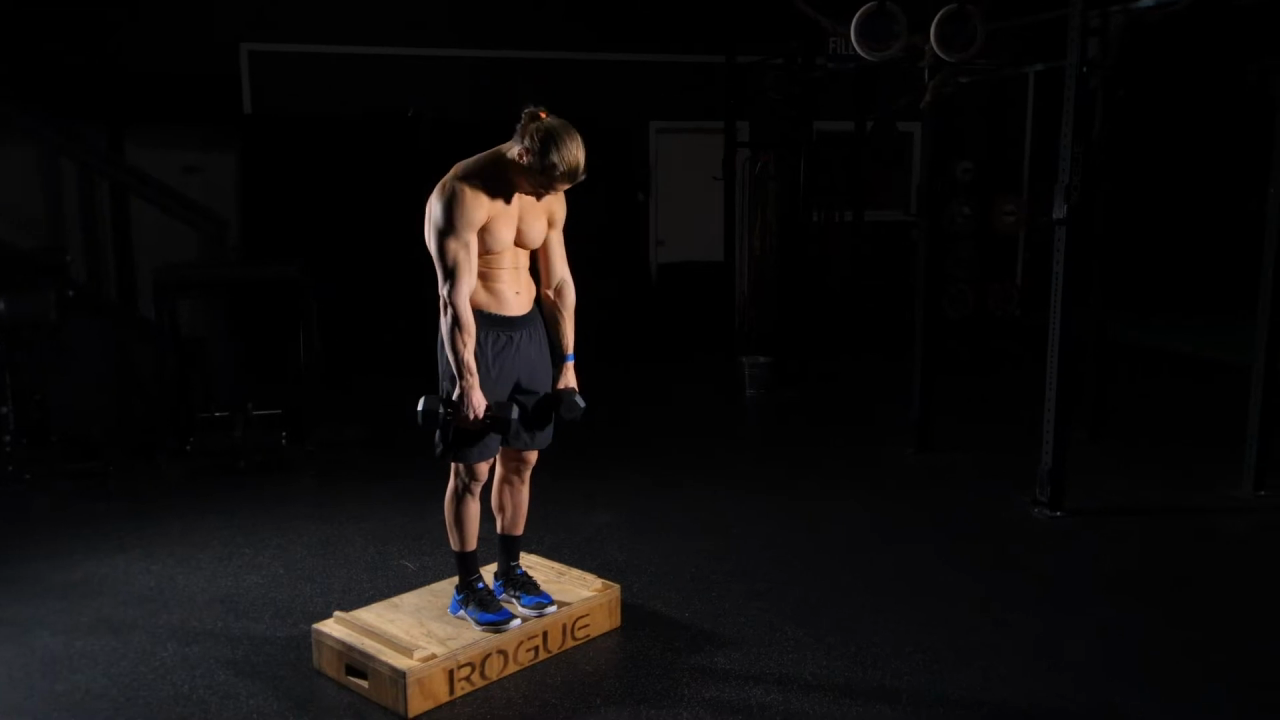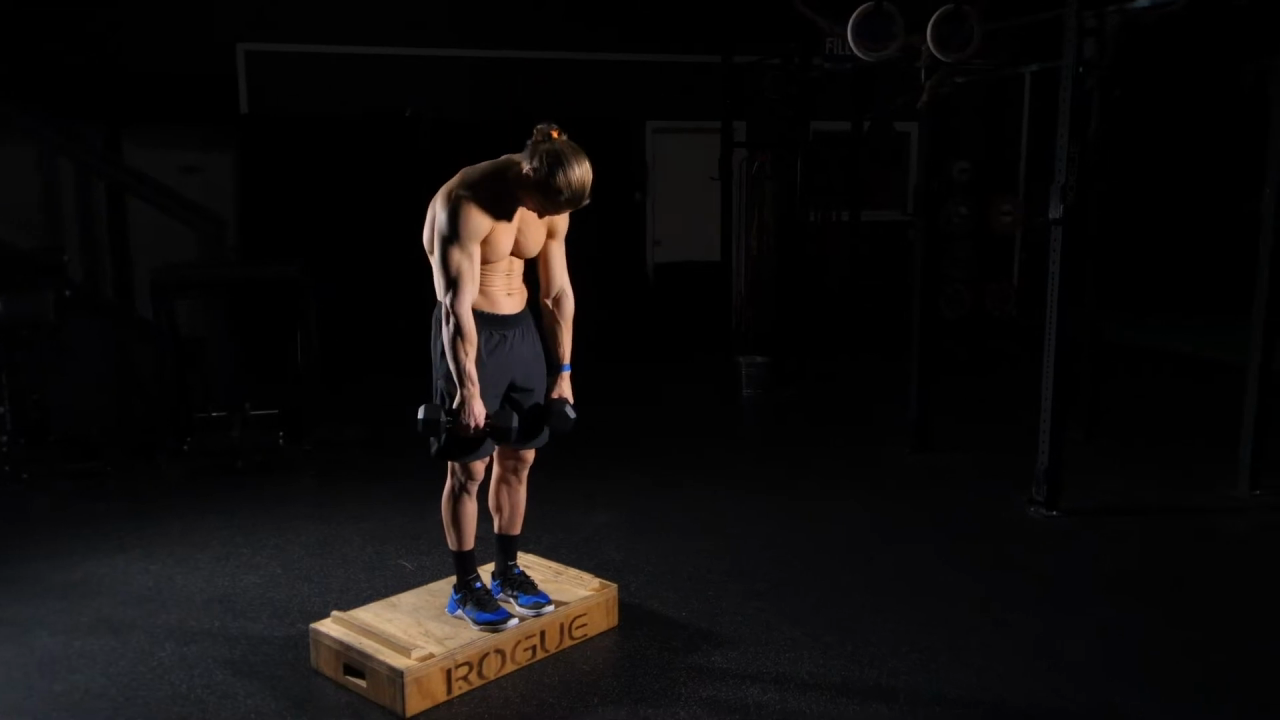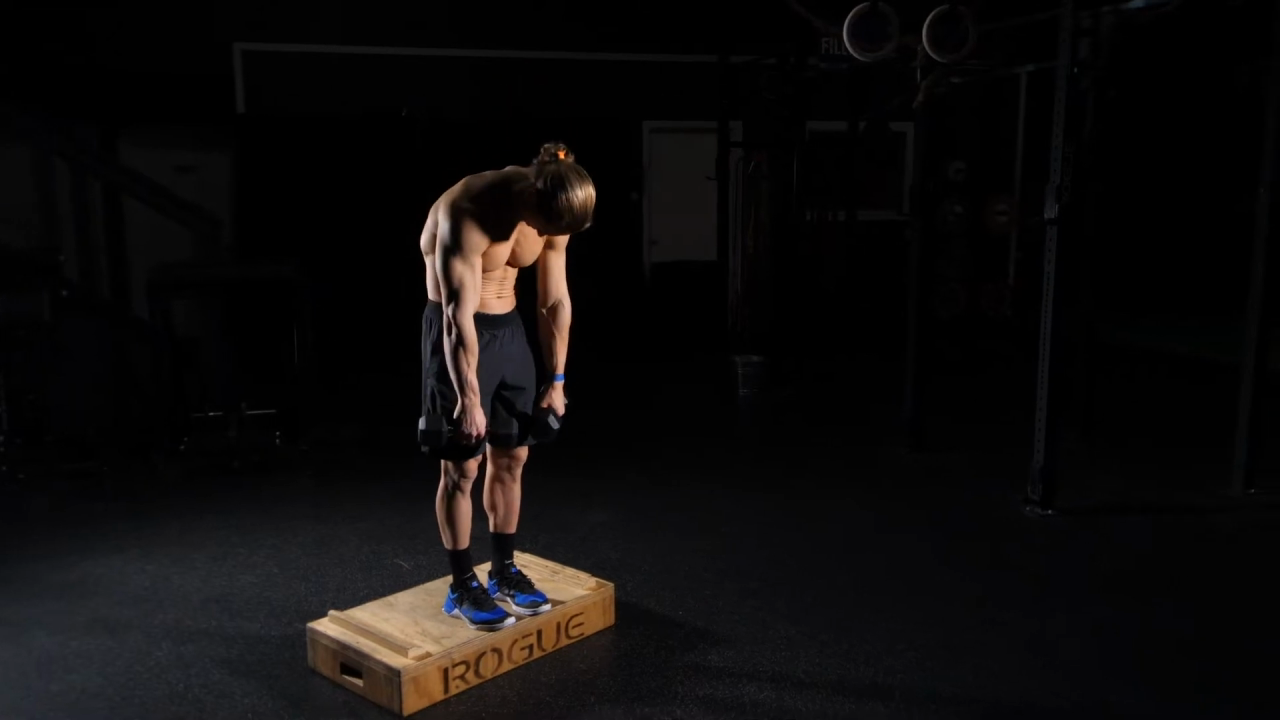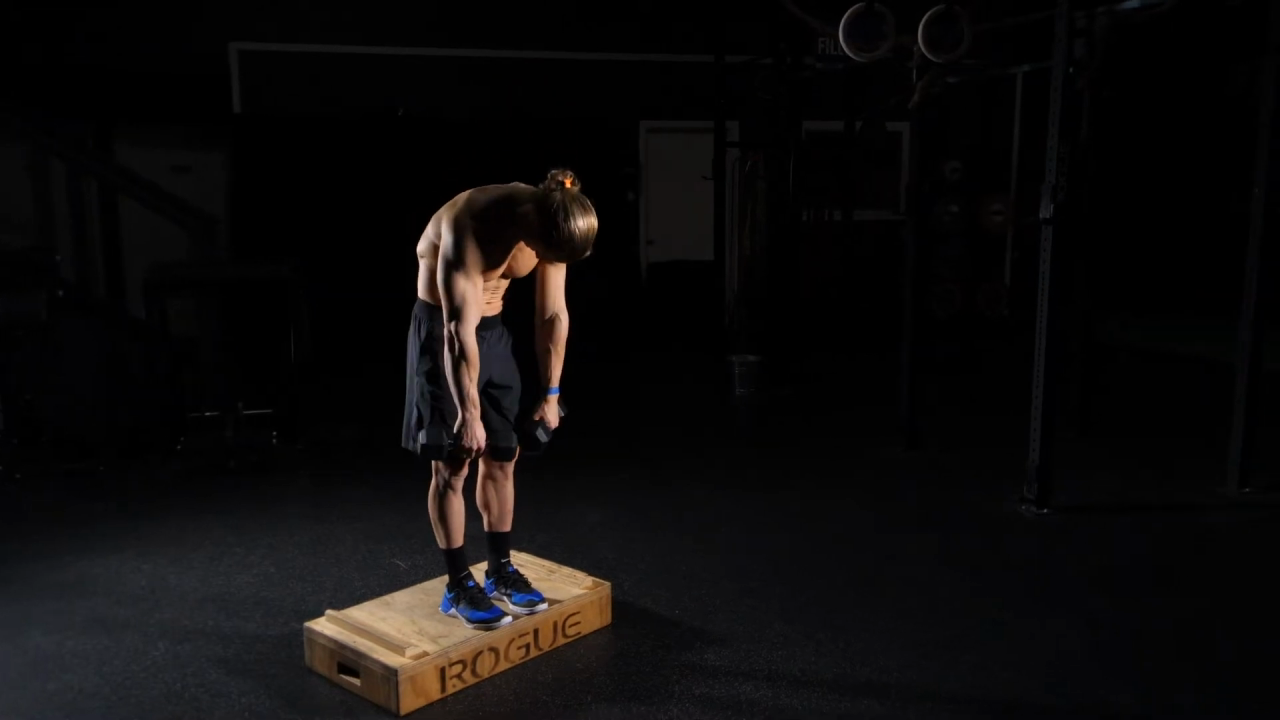
dt=0.3s
person 1, frame 1
left shoulder: (550, 197)
right shoulder: (462, 194)
left elbow: (558, 283)
right elbow: (455, 298)
left wrist: (567, 361)
right wrist: (468, 379)
left hip: (528, 332)
right hip: (478, 335)
left knee: (521, 460)
right knee: (472, 468)
left ankle: (510, 572)
right ankle: (468, 588)
person 1, frame 2
left shoulder: (551, 208)
right shoulder: (465, 203)
left elbow: (558, 292)
right elbow: (457, 306)
left wrist: (563, 371)
right wrist: (468, 388)
left hip: (521, 330)
right hip: (471, 334)
left knee: (518, 459)
right knee: (469, 467)
left ankle: (507, 571)
right ankle: (466, 587)
person 1, frame 3
left shoulder: (550, 217)
right shoulder: (468, 213)
left elbow: (555, 302)
right elbow: (458, 316)
left wrist: (556, 381)
right wrist: (468, 398)
left hip: (507, 328)
right hip: (458, 332)
left knee: (512, 457)
right knee: (461, 465)
left ankle: (504, 572)
right ankle: (463, 586)
person 1, frame 4
left shoulder: (550, 227)
right shoulder: (471, 226)
left elbow: (553, 316)
right elbow: (459, 331)
left wrist: (550, 394)
right wrist: (469, 414)
left hip: (496, 330)
right hip: (442, 331)
left knee: (503, 457)
right knee: (452, 464)
left ankle: (500, 570)
right ankle: (458, 587)
